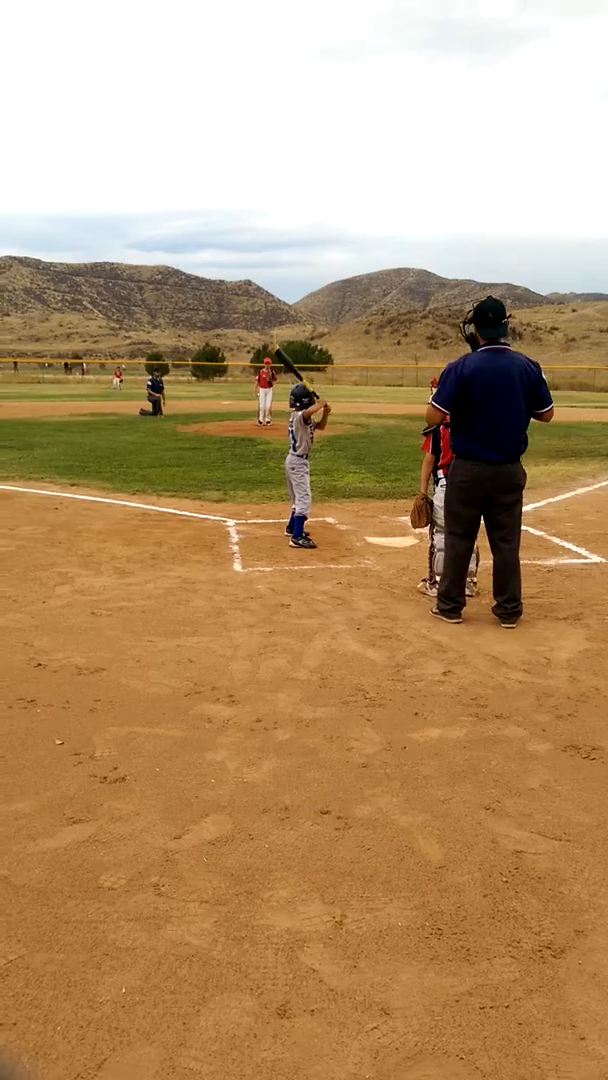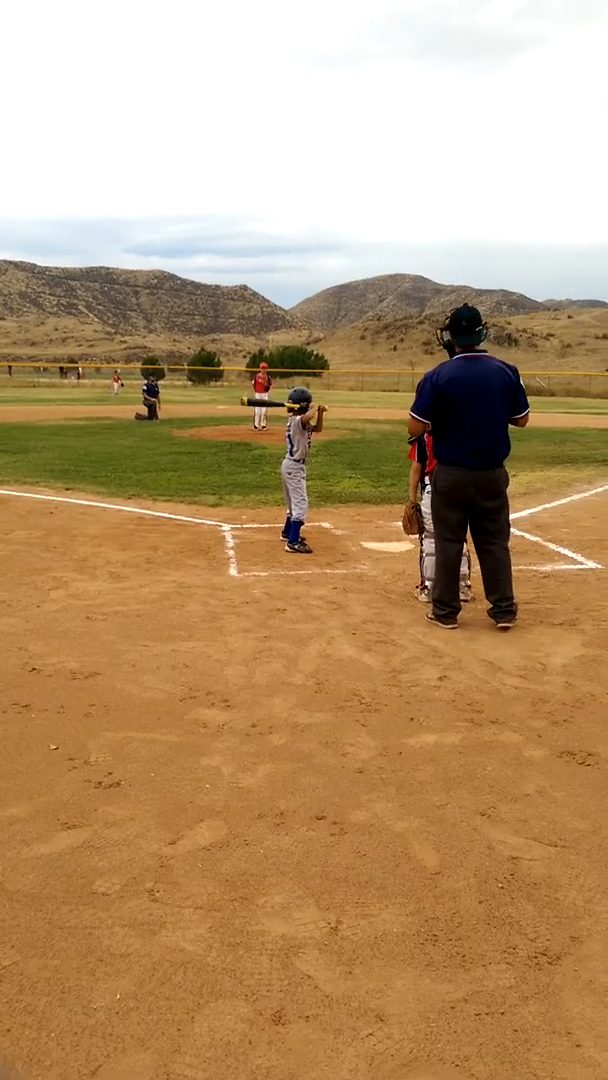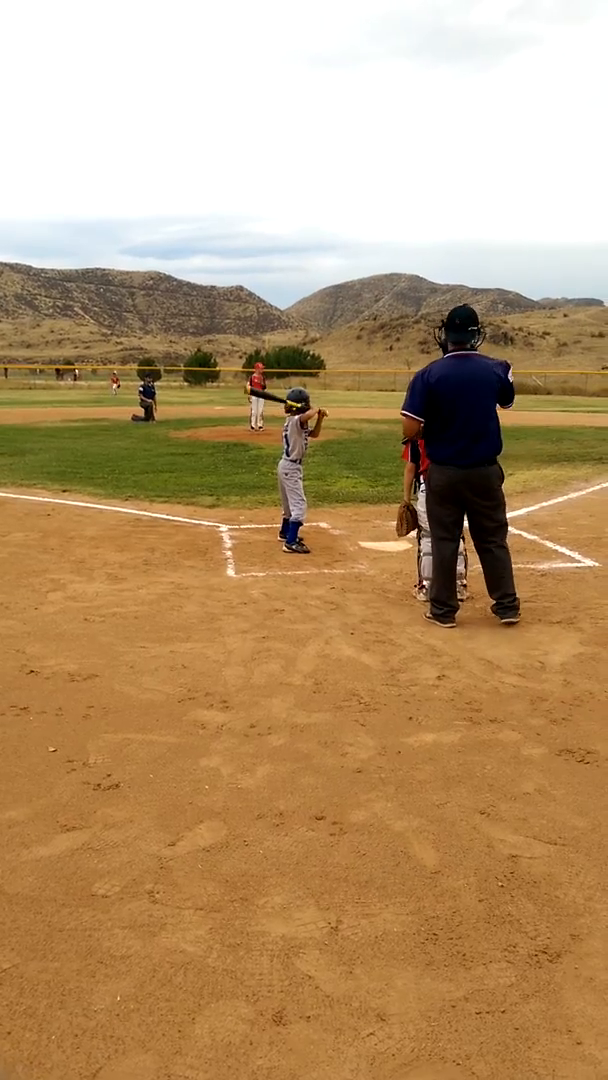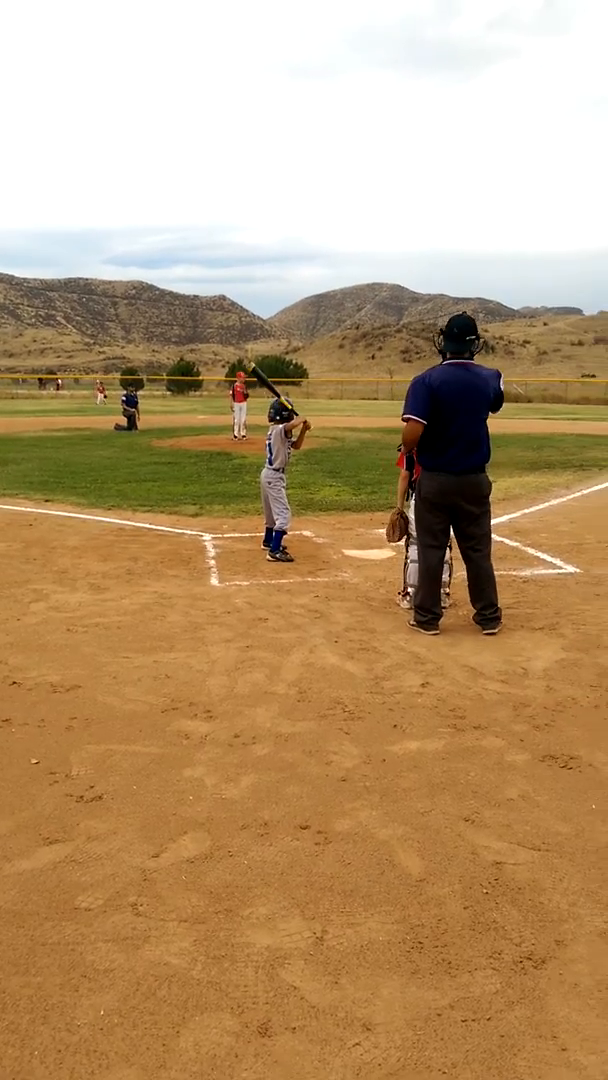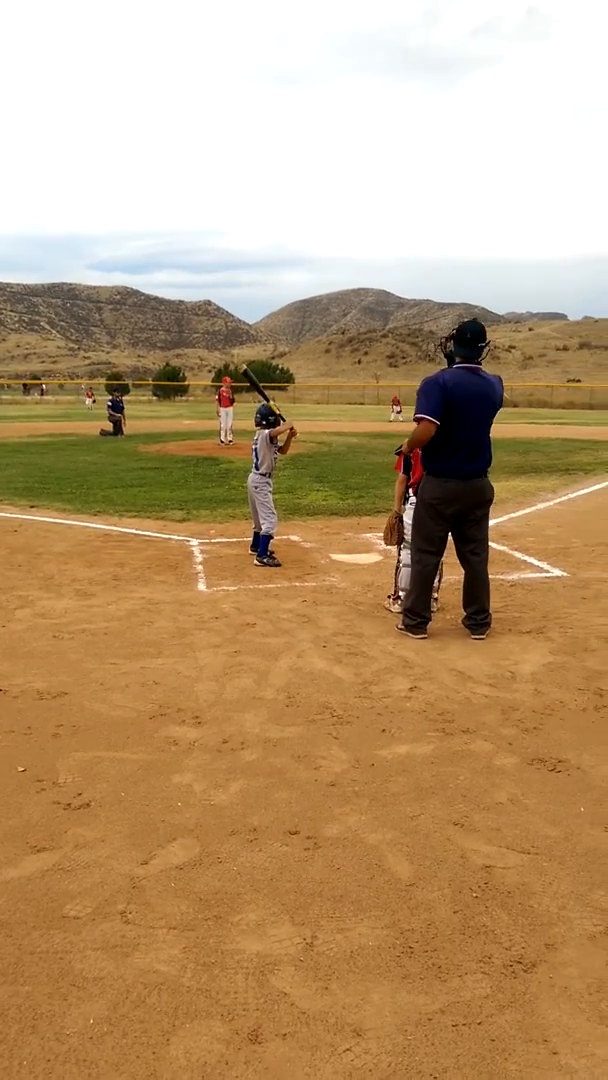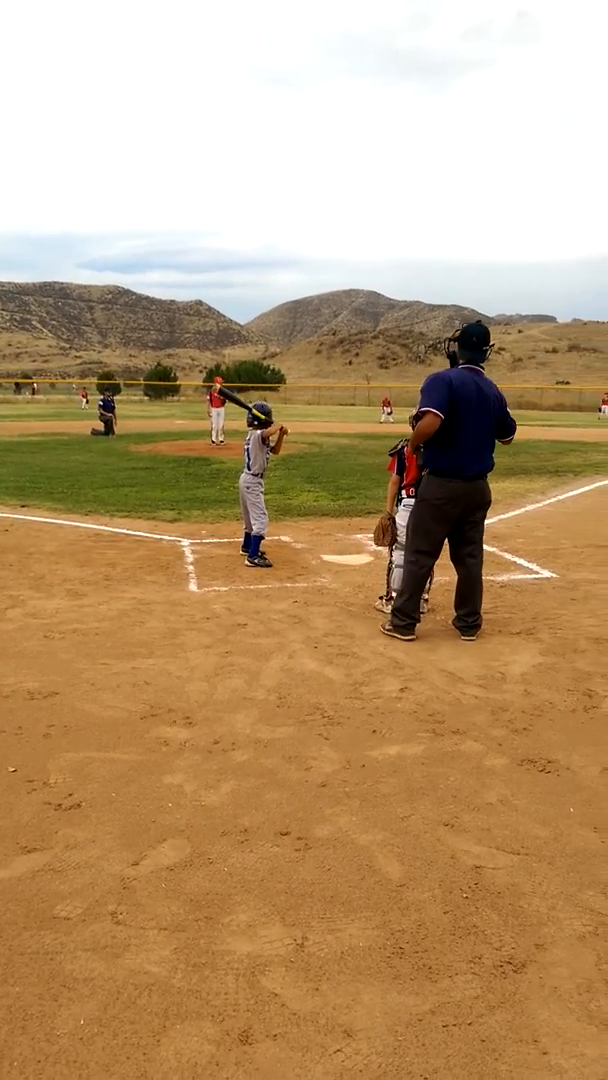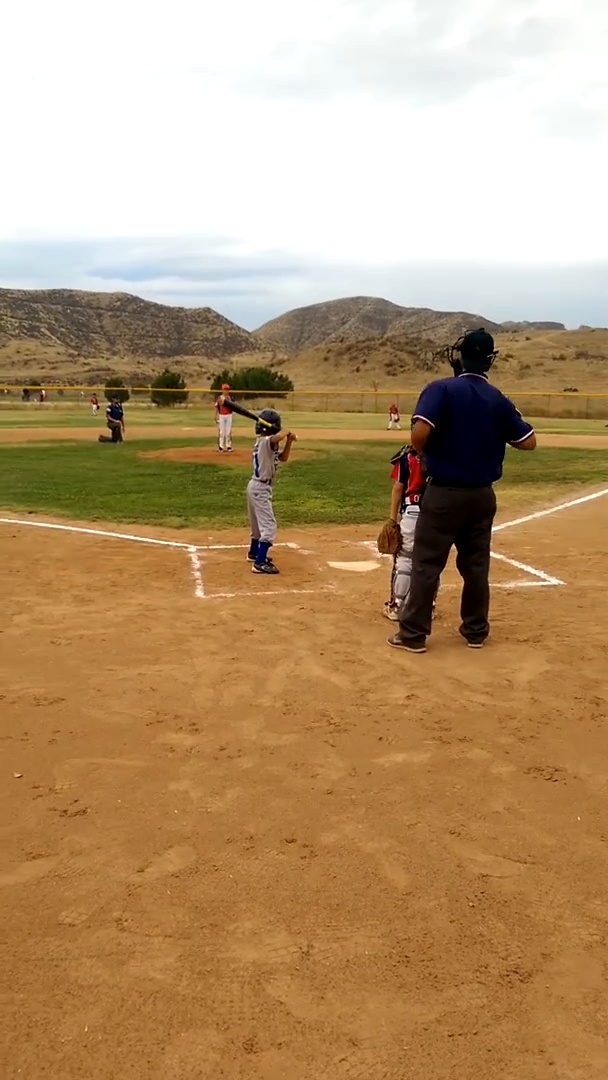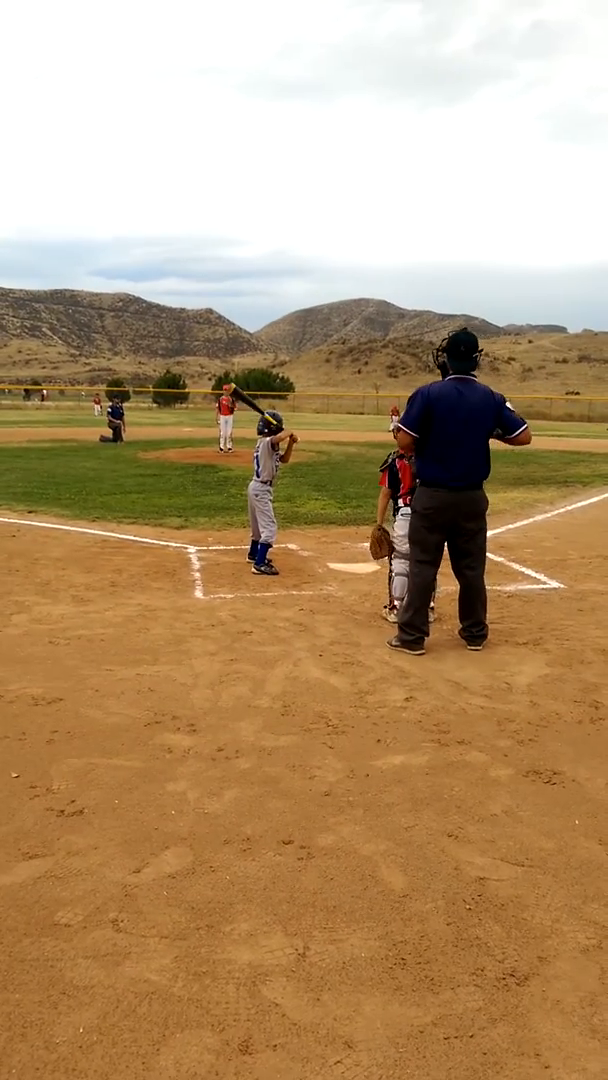
dt=0.3s
person 1, frame 1
left shoulder: (461, 368)
right shoulder: (528, 367)
left elbow: (433, 418)
right elbow: (546, 414)
left hip: (468, 469)
right hip: (509, 469)
left knee: (459, 539)
right knee: (507, 541)
left ankle: (450, 605)
right ankle: (509, 610)
person 1, frame 2
left shoulder: (438, 376)
right shoulder: (506, 372)
left elbow: (415, 428)
right elbow: (521, 420)
left hip: (451, 475)
right hip: (492, 474)
left knee: (449, 543)
right knee: (495, 544)
left ankle: (445, 611)
right ankle: (504, 610)
person 1, frame 3
left shoulder: (428, 375)
right shoulder: (496, 369)
left elbow: (410, 429)
right elbow: (507, 402)
left wrist: (428, 433)
left hip: (444, 473)
right hip: (485, 471)
left knee: (444, 542)
right knee: (493, 540)
left ankle: (443, 609)
right ankle: (507, 606)
person 1, frame 4
left shoulder: (428, 380)
right shoulder: (489, 379)
left elbow: (412, 432)
left wrist: (408, 449)
left hip: (435, 480)
right hip: (474, 480)
left knee: (431, 549)
right knee: (478, 550)
left ankle: (427, 617)
right ankle: (489, 616)
person 1, frame 5
left shoulder: (439, 382)
right shoulder: (493, 384)
left elbow: (426, 430)
left wrist: (409, 446)
left hip: (440, 484)
right hip: (478, 484)
left knee: (426, 554)
right knee: (475, 555)
left ankle: (415, 621)
right ankle: (478, 621)
person 1, frame 6
left shoulder: (443, 380)
right shoulder: (495, 393)
left elbow: (429, 424)
right elbow: (507, 436)
left wrist: (412, 444)
left hip: (441, 484)
right hip: (477, 486)
left knee: (420, 554)
right knee: (470, 556)
left ankle: (403, 621)
right ankle: (469, 623)
person 1, frame 7
left shoulder: (441, 389)
right shoulder: (499, 400)
left elbow: (419, 433)
right elbow: (528, 441)
left wrist: (425, 450)
left hip: (444, 493)
right hip: (482, 494)
left knee: (427, 564)
right knee: (476, 564)
left ankle: (413, 633)
right ankle: (475, 630)
person 1, frame 8
left shoulder: (428, 394)
right shoulder: (491, 398)
left elbow: (404, 442)
right elbow: (523, 436)
left wrist: (426, 447)
left hip: (433, 495)
right hip: (472, 497)
left knee: (423, 566)
right knee: (471, 567)
left ankle: (412, 636)
right ankle: (474, 632)
